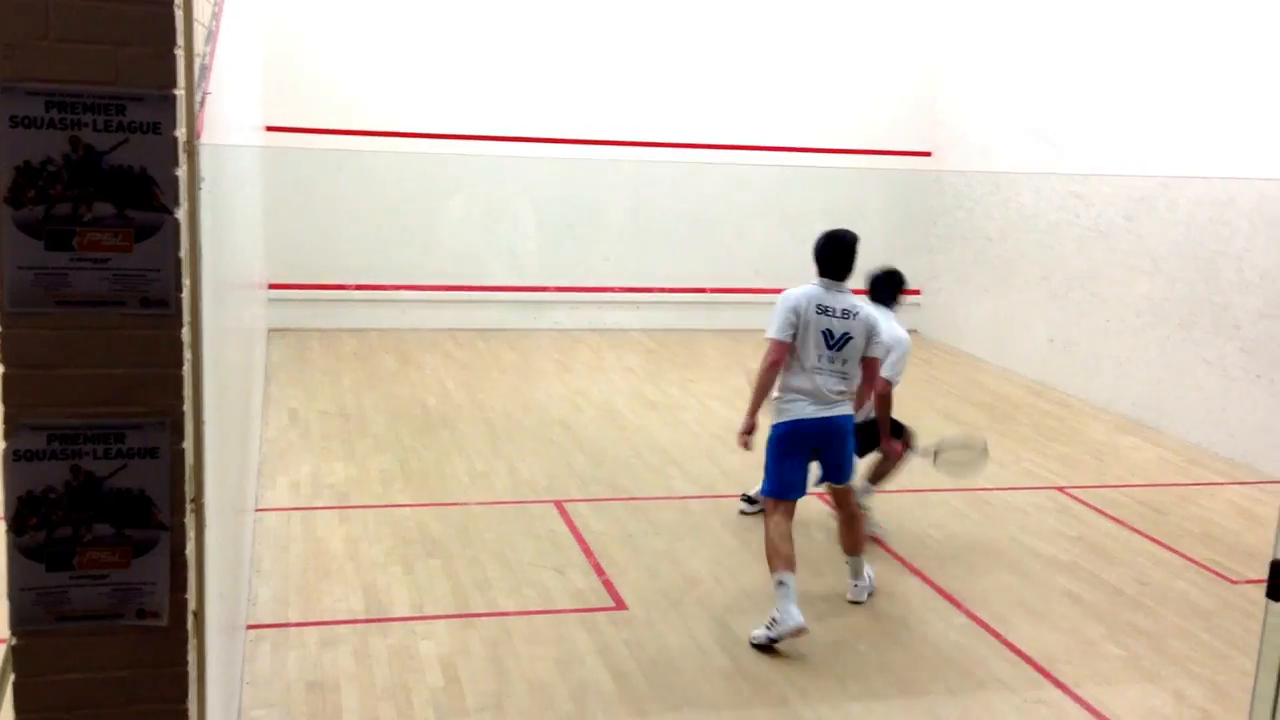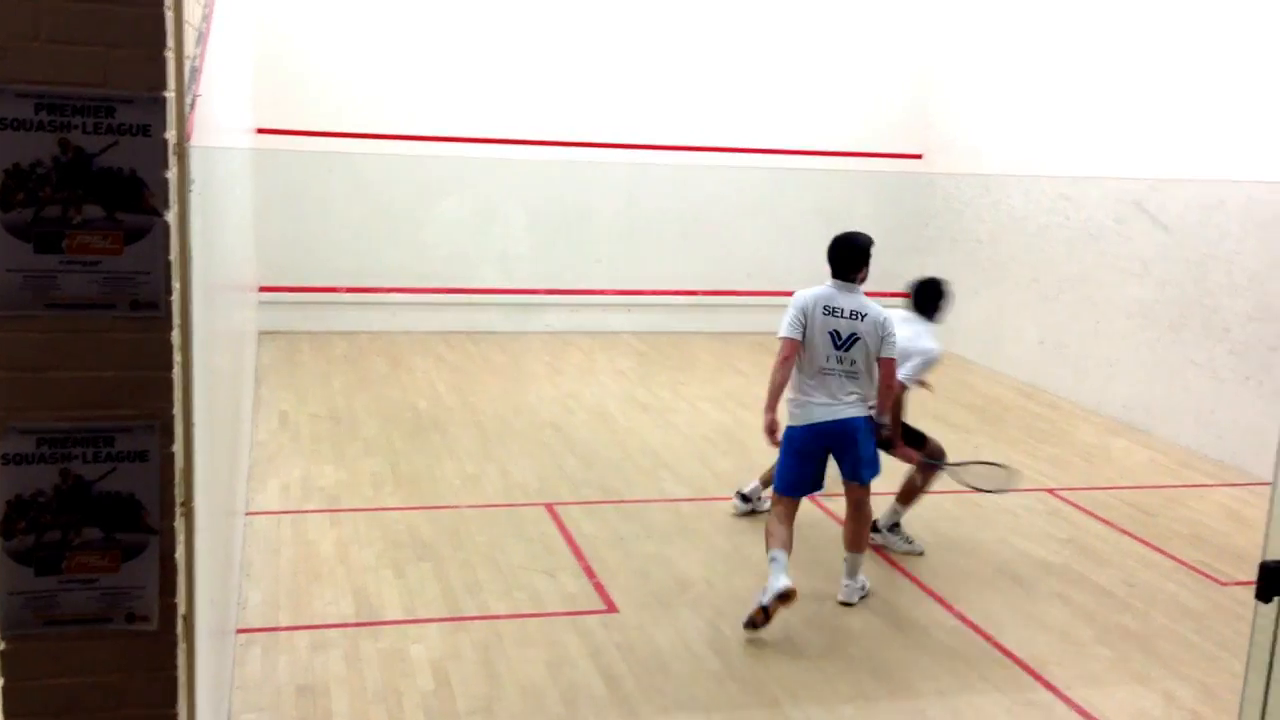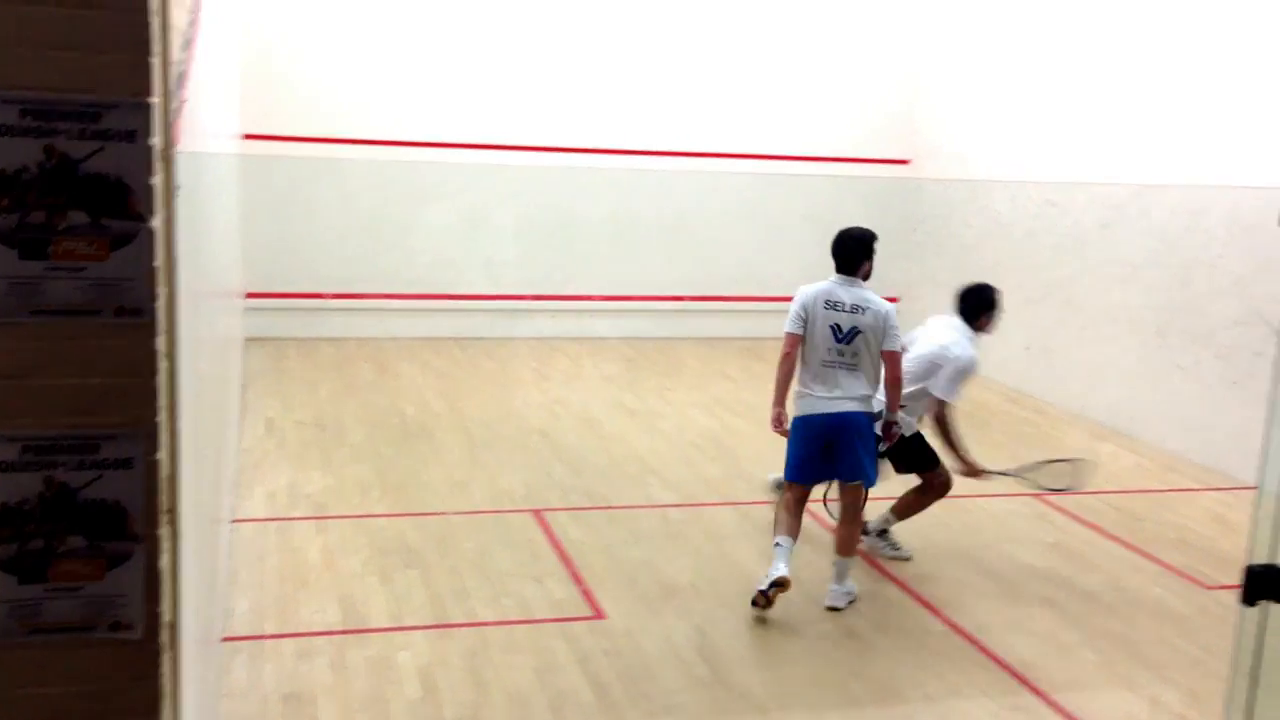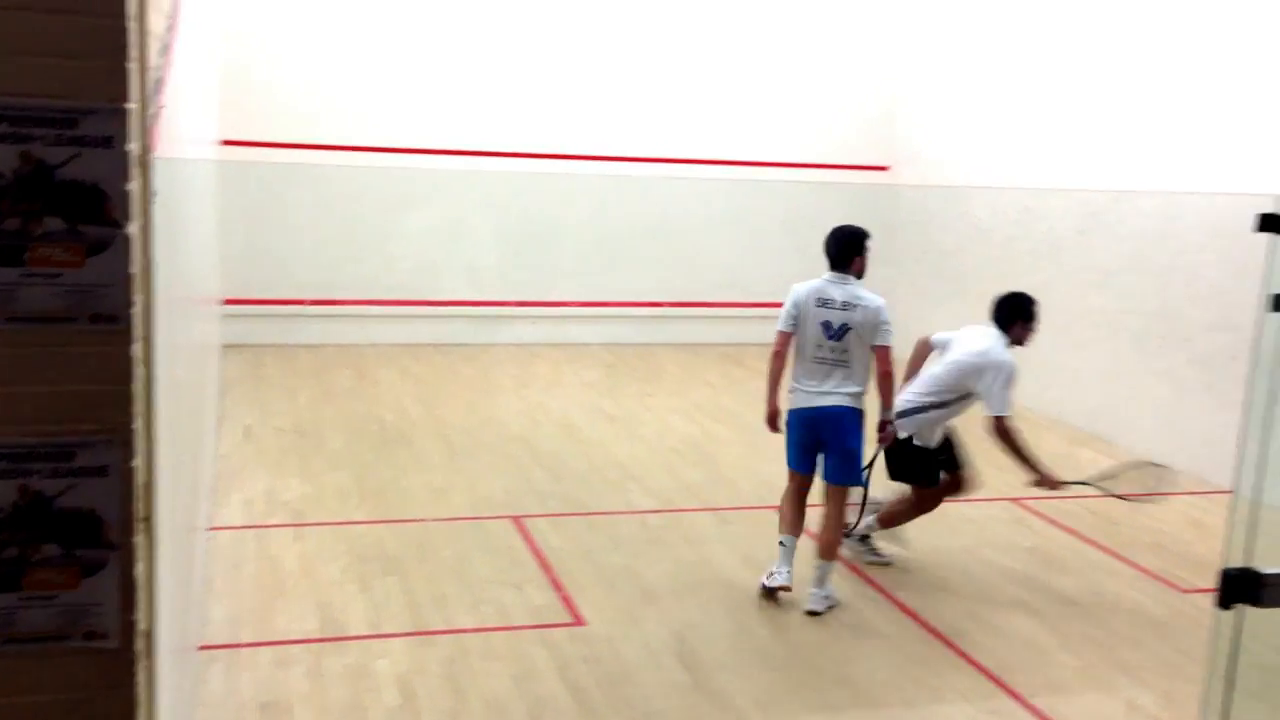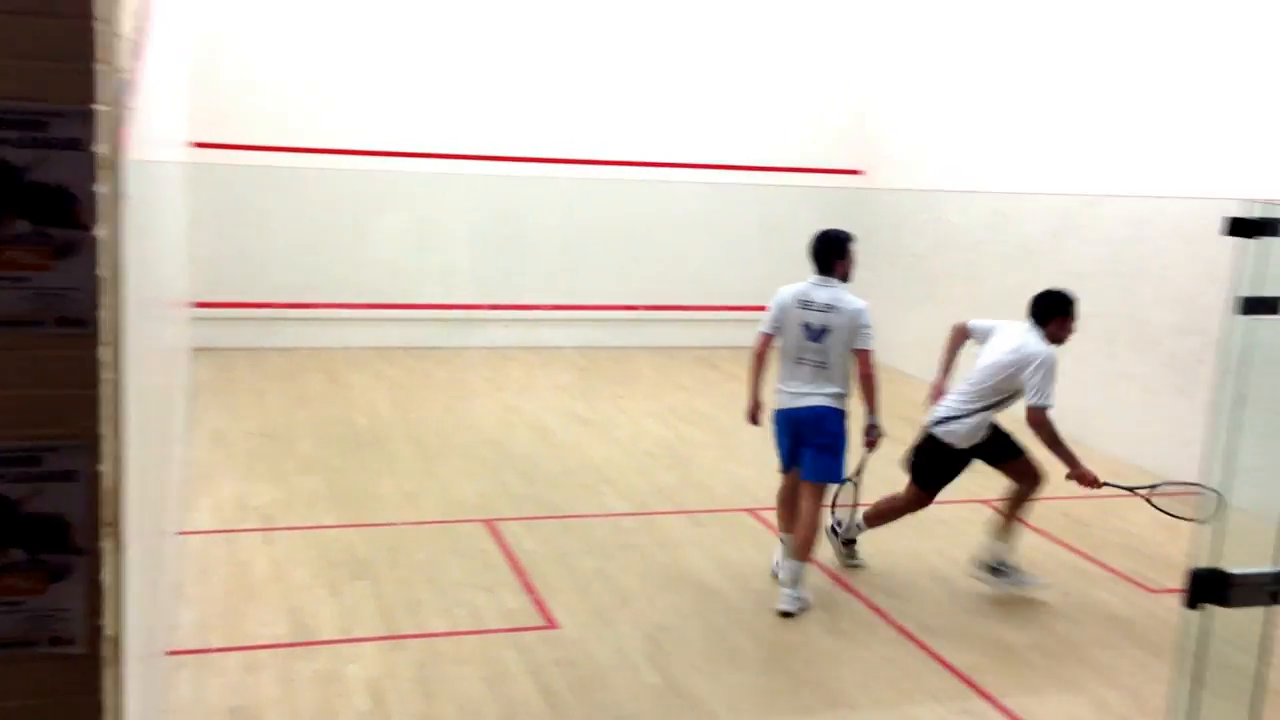
dt=0.1s
person 1, frame 1
left shoulder: (794, 299)
right shoulder: (865, 315)
left elbow: (773, 361)
right elbow: (872, 379)
left wrist: (751, 415)
right wrist: (882, 431)
left hip: (793, 421)
right hip: (839, 420)
left knee: (778, 513)
right knee: (844, 496)
left ankle: (786, 612)
right ankle: (858, 581)
person 1, frame 2
left shoulder: (805, 300)
right shoulder: (879, 316)
left elbow: (786, 358)
right elbow: (888, 380)
left wrist: (769, 412)
right wrist: (884, 419)
left hip: (806, 421)
right hip: (856, 420)
left knee: (783, 508)
right knee: (859, 498)
left ankle: (778, 581)
right ankle: (851, 583)
person 1, frame 3
left shoulder: (808, 296)
right shoulder: (882, 309)
left elbow: (789, 354)
right elbow: (894, 375)
left wrist: (778, 406)
right wrist: (891, 417)
left hip: (810, 413)
right hip: (857, 416)
left knee: (792, 496)
right knee: (852, 502)
left ankle: (779, 568)
right ankle: (840, 587)
person 1, frame 4
left shoulder: (801, 293)
right shoulder: (873, 306)
left elbow: (778, 351)
right elbow: (884, 369)
left wrist: (771, 402)
right wrist: (887, 416)
left hip: (801, 408)
right hip: (844, 411)
left knee: (796, 487)
right knee: (836, 499)
left ankle: (782, 568)
right ankle: (818, 590)
person 1, frame 5
left shoulder: (787, 296)
right shoulder: (855, 309)
left elbow: (760, 351)
right elbow: (865, 372)
left wrist: (754, 398)
right wrist: (872, 421)
left hip: (787, 407)
right hip: (827, 411)
left knee: (791, 482)
right knee: (810, 499)
left ankle: (785, 559)
right ankle: (791, 591)
person 2, frame 1
right shoulder: (899, 337)
right elbow: (882, 389)
right wrist: (887, 436)
right hip: (852, 413)
right knee: (903, 439)
left ankle: (756, 497)
right ankle: (858, 501)
person 2, frame 2
left shoulder: (890, 318)
right shoulder: (929, 348)
right elbow: (896, 393)
right wrist: (900, 444)
right knee: (933, 456)
left ankle: (750, 496)
right ankle: (887, 526)
person 2, frame 3
left shoulder: (936, 324)
right shoulder: (964, 357)
left elbow: (902, 350)
right elbow: (939, 412)
right wrist: (964, 459)
left hip: (879, 405)
right knee: (939, 483)
right ankle: (876, 532)
person 2, frame 4
left shoulder: (973, 333)
right shoulder: (1001, 363)
left elbow: (923, 344)
right elbow: (999, 427)
left wrist: (905, 387)
right wrist: (1038, 471)
left hip: (913, 410)
right hip: (914, 423)
left knee: (957, 483)
right knee: (928, 498)
left ankle: (880, 509)
right ankle: (858, 536)
person 2, frame 5
left shoulder: (1010, 329)
right shoulder: (1043, 356)
left elbow: (960, 328)
right elbow: (1036, 419)
left wrist: (941, 379)
right wrist: (1074, 465)
left hip: (976, 425)
right hip: (956, 428)
left knee: (1031, 478)
right knee: (918, 498)
left ankle: (996, 560)
right ankle: (846, 533)
